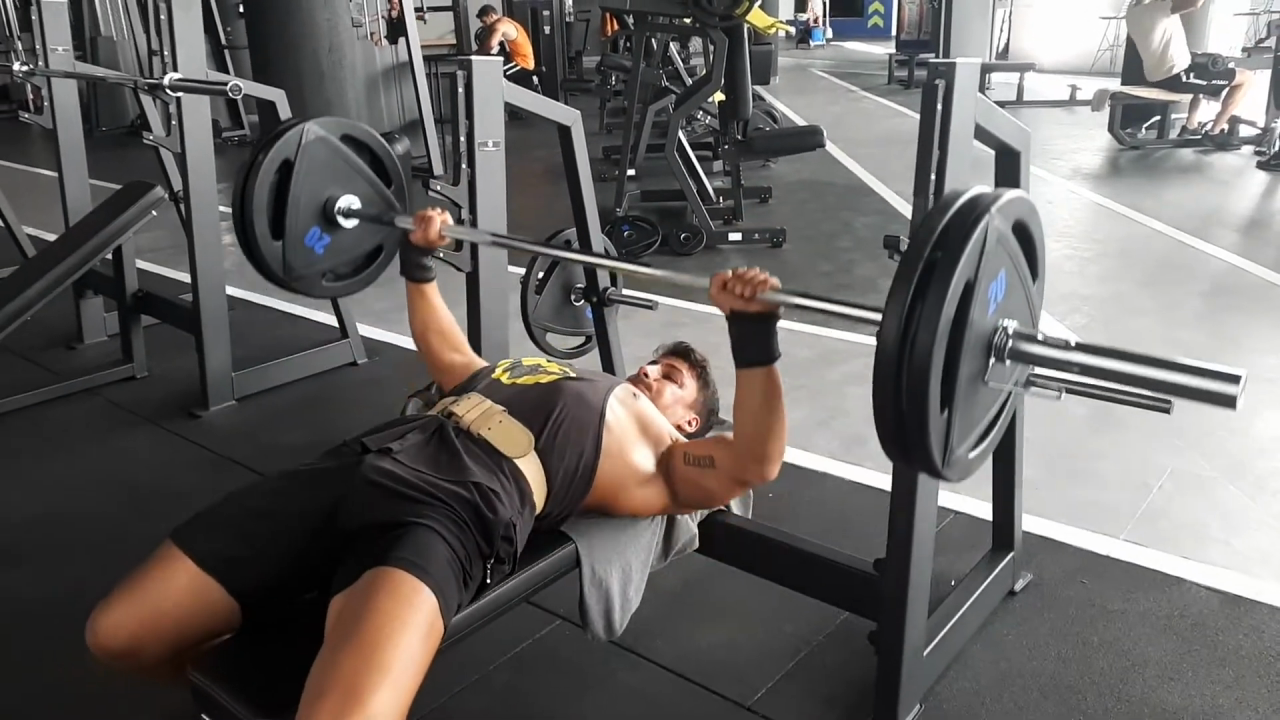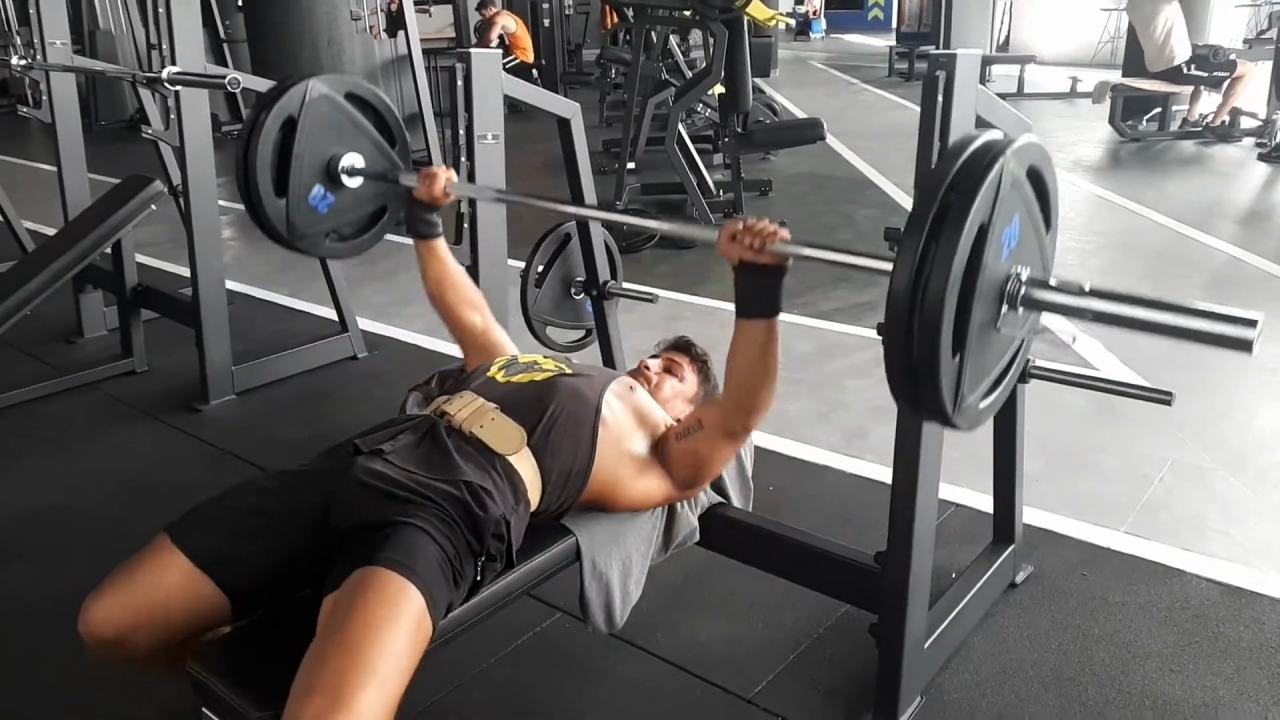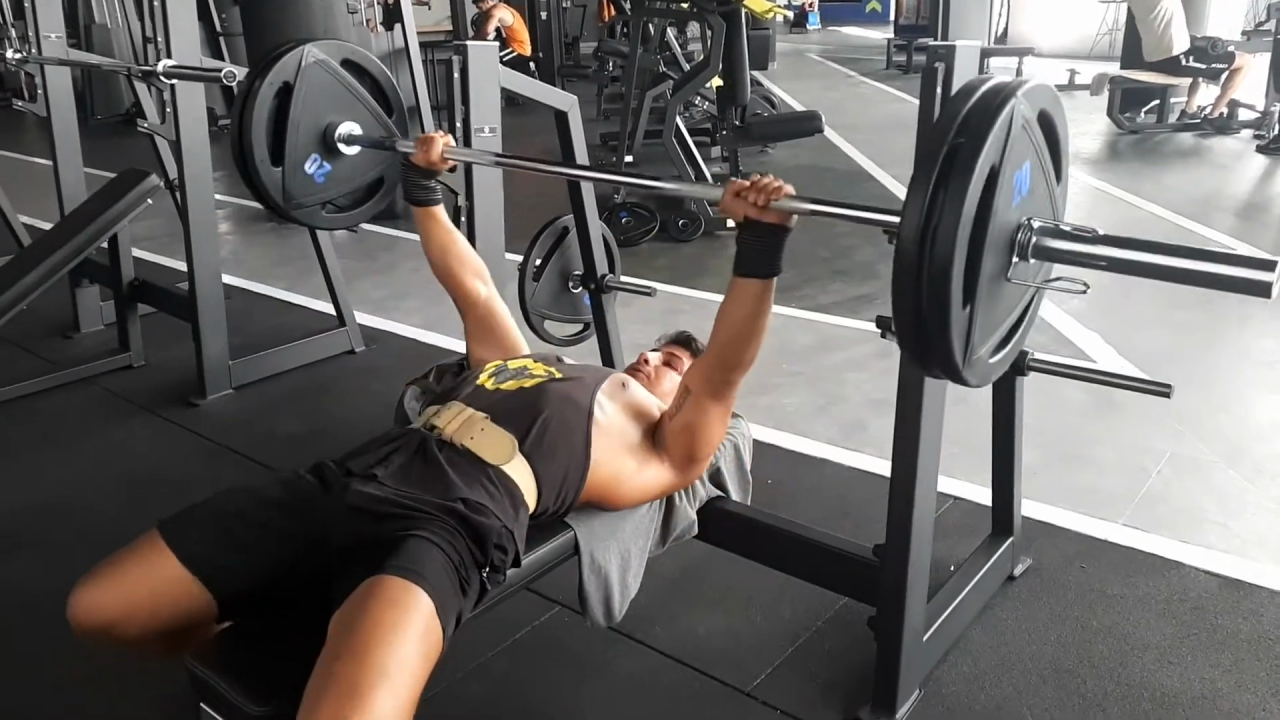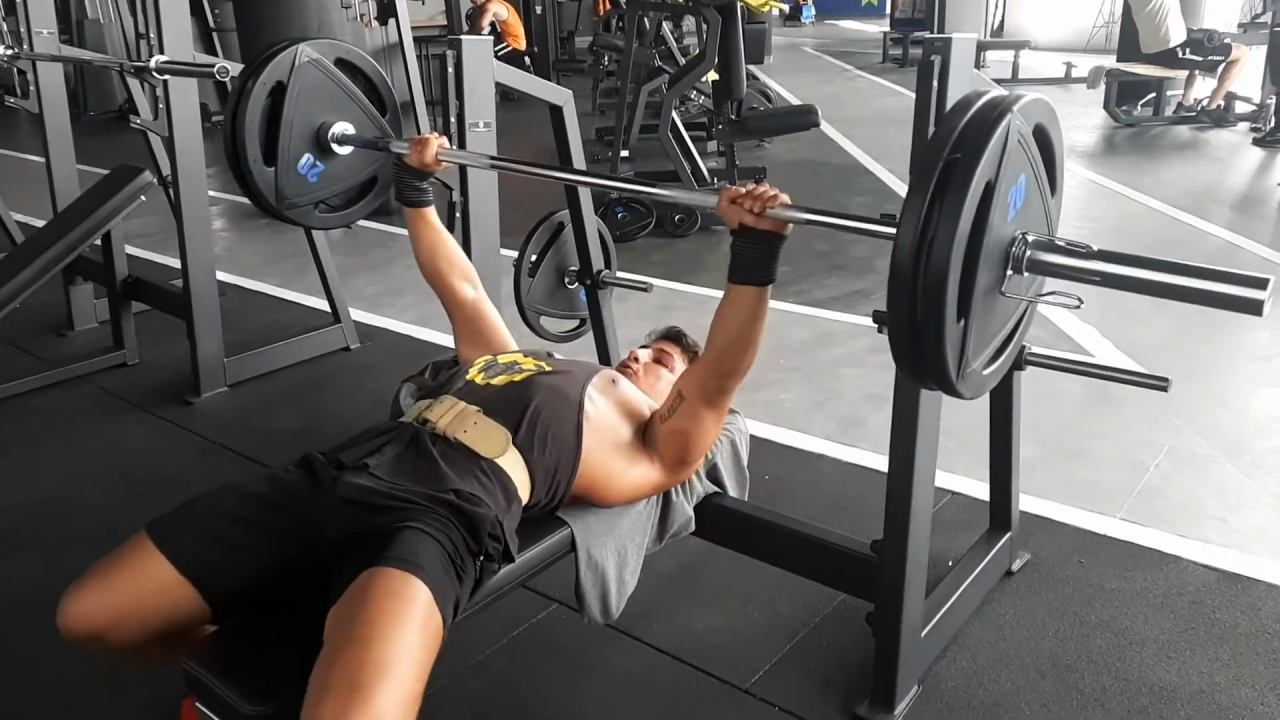
dt=0.3s
person 1, frame 1
left shoulder: (664, 461)
right shoulder: (548, 385)
left elbow: (754, 465)
right elbow: (445, 355)
left wrist: (754, 335)
right wrist: (418, 260)
left hip: (455, 508)
right hip: (362, 463)
right knee: (118, 635)
person 1, frame 2
left shoulder: (663, 455)
right shoulder: (531, 373)
left elbow: (742, 415)
right elbow: (465, 315)
left wrist: (758, 289)
right wrist: (425, 219)
left hip: (450, 505)
right hip: (359, 462)
right knee: (109, 625)
person 1, frame 3
left shoulder: (662, 449)
right shoulder: (531, 366)
left elbow: (724, 374)
right elbow: (471, 288)
left wrist: (759, 245)
right wrist: (422, 186)
left hip: (448, 520)
right hip: (350, 479)
right knee: (97, 611)
person 1, frame 4
left shoulder: (653, 446)
right shoulder: (523, 365)
left elbow: (720, 382)
right elbow: (461, 290)
left wrist: (754, 252)
right wrist: (415, 186)
left hip: (444, 512)
right hip: (341, 471)
right knee: (88, 617)
